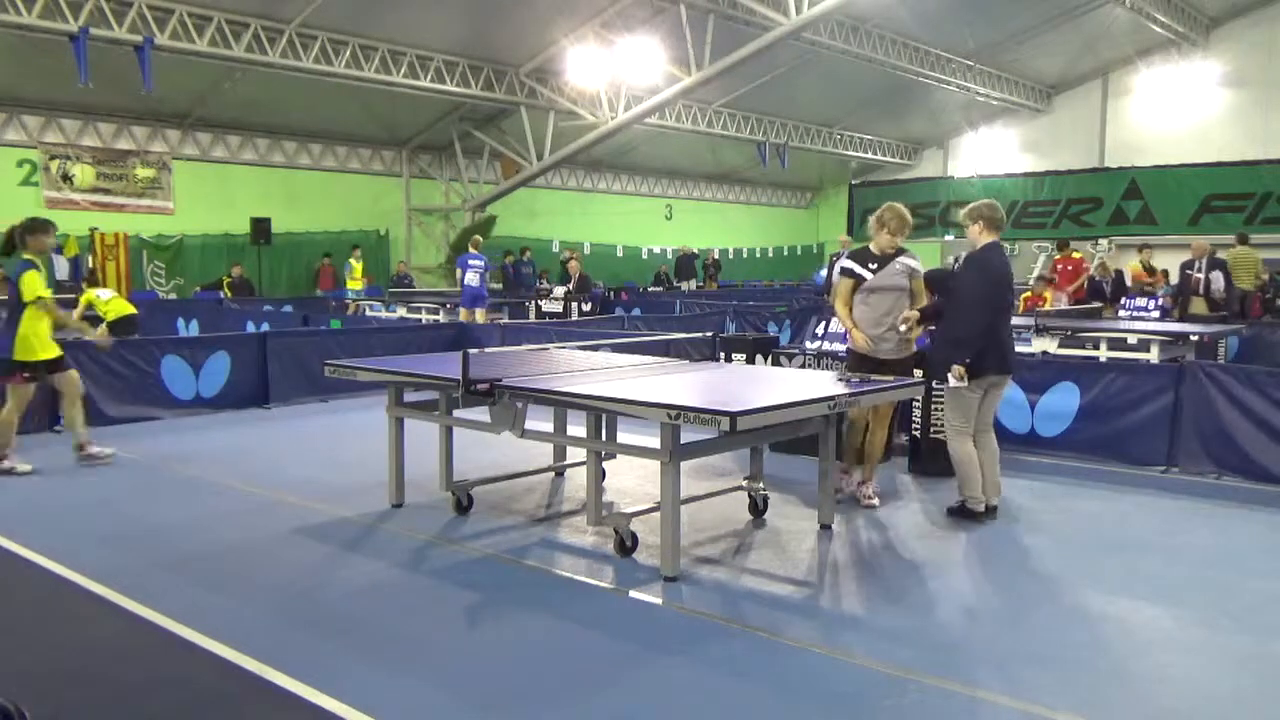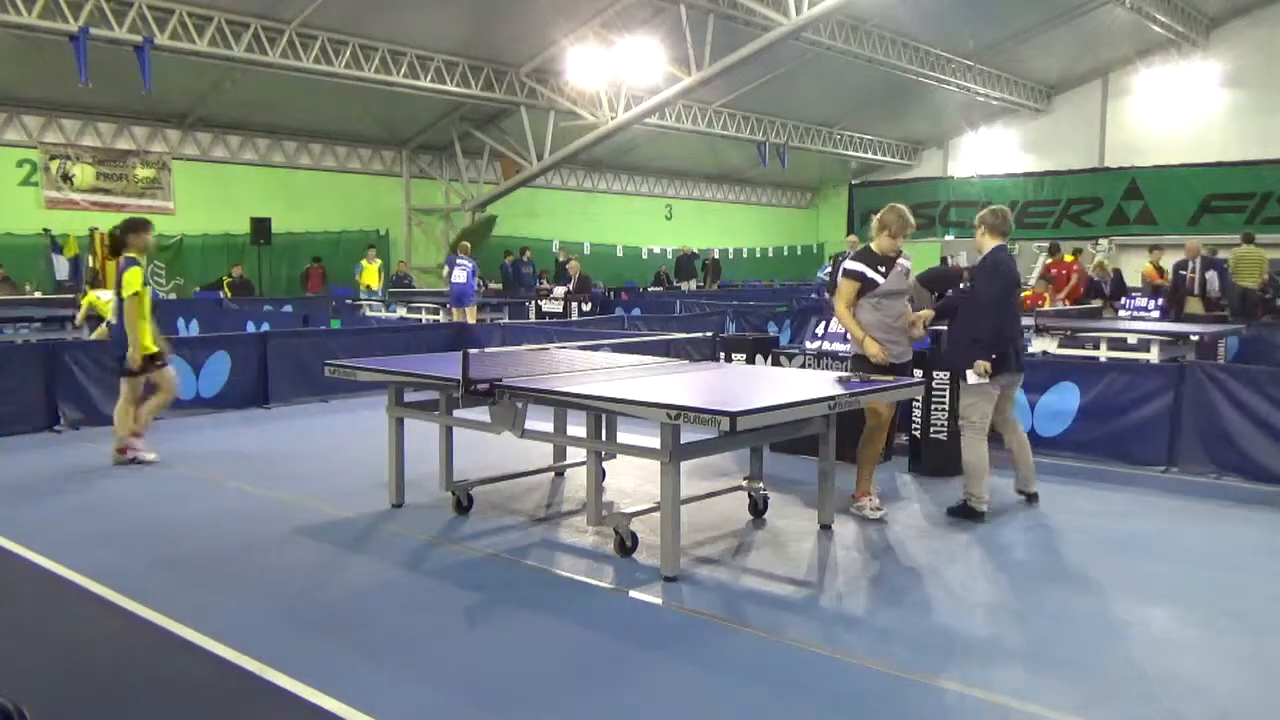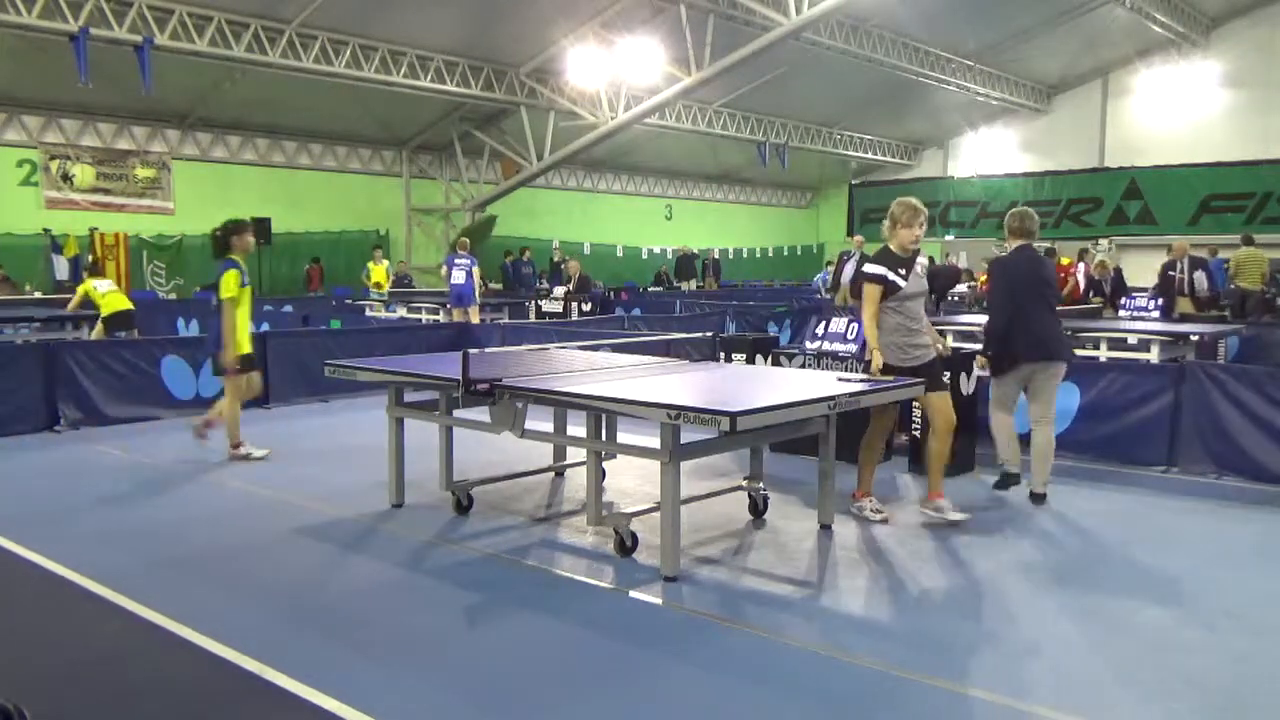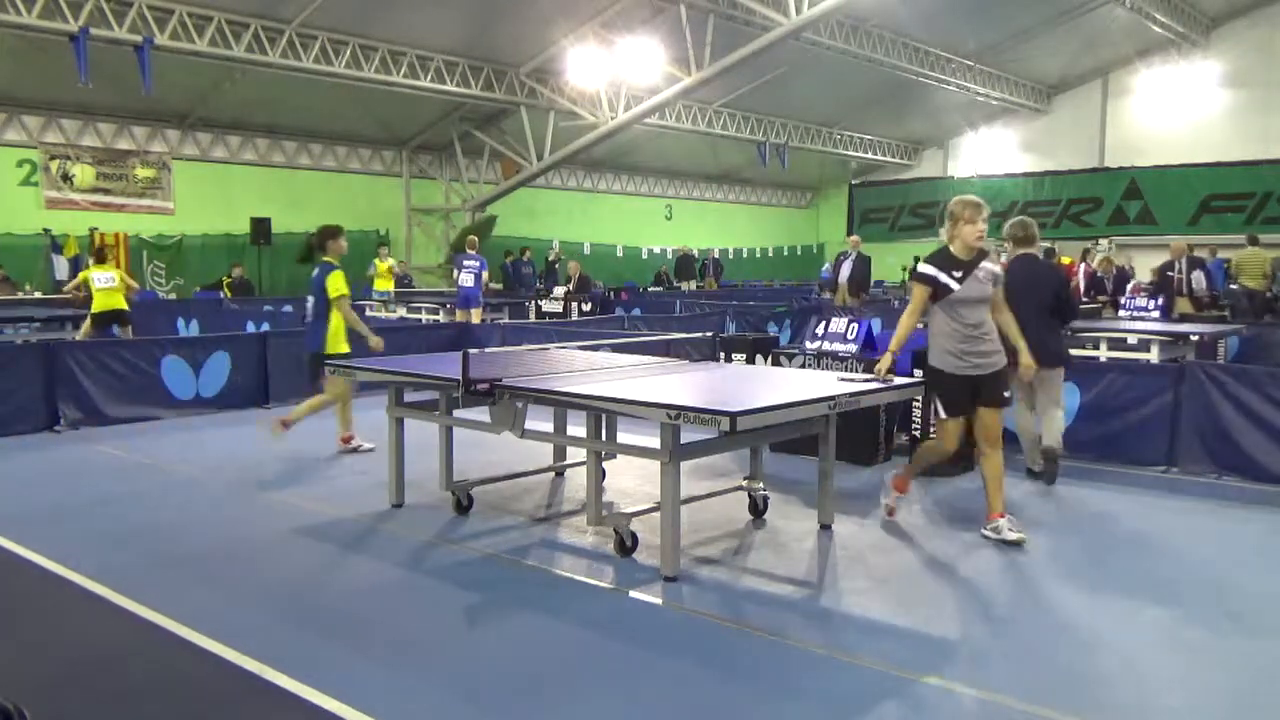
dt=0.4s
person 1, frame 1
left shoulder: (908, 261)
right shoulder: (854, 260)
left elbow: (920, 302)
right elbow: (840, 303)
right wrist: (853, 330)
left hip: (897, 352)
right hip: (863, 351)
left knee: (882, 418)
right knee: (856, 415)
left ankle: (867, 481)
right ankle: (846, 472)
person 1, frame 2
left shoulder: (902, 262)
right shoulder: (858, 262)
right elbow: (841, 308)
left wrist: (913, 322)
right wrist: (865, 340)
left hip: (900, 354)
right hip: (870, 355)
left knee: (885, 423)
right knee: (877, 420)
left ankle: (866, 482)
right ankle: (860, 495)
person 1, frame 3
left shoulder: (919, 260)
right shoulder: (878, 264)
right elbow: (869, 314)
left wrist: (933, 336)
right wrist: (875, 350)
left hip: (923, 356)
right hip: (890, 359)
left knee: (945, 422)
right knee: (881, 427)
left ankle: (934, 498)
right ankle: (862, 496)
person 1, frame 4
left shoulder: (990, 264)
right shoulder: (934, 265)
left elbow: (1000, 311)
right elbow: (912, 313)
left wrist: (1023, 350)
right wrist: (890, 352)
left hip: (990, 363)
right hip: (948, 366)
left knee: (991, 440)
right knee: (948, 444)
left ankle: (996, 518)
right ankle: (900, 481)
person 2, frame 1
left shoulder: (977, 262)
right shoulder: (1001, 263)
left elbow: (972, 315)
left wrist: (962, 359)
right wrist: (922, 313)
left hip: (974, 363)
right hip: (997, 360)
left knee: (959, 434)
right knee: (983, 430)
left ankle: (974, 504)
right ankle: (990, 499)
person 2, frame 2
left shoulder: (991, 264)
right shoulder: (1006, 264)
left elbow: (991, 313)
right elbow: (972, 302)
left wrist: (984, 354)
right wrist: (935, 311)
left hip: (987, 360)
right hip: (1009, 359)
left knee: (974, 431)
right knee: (1008, 423)
left ankle: (975, 503)
right ankle: (1029, 486)
person 2, frame 3
left shoulder: (1002, 266)
right shoulder: (1047, 267)
left elbow: (998, 312)
left wrist: (986, 351)
left hip: (1014, 352)
right hip: (1051, 351)
left knee: (1000, 410)
right knee: (1043, 420)
left ankle: (1010, 467)
right ankle: (1038, 487)
person 2, frame 4
left shoulder: (1002, 275)
right shoulder: (1053, 273)
right elbow: (1071, 313)
right hip: (1049, 351)
left knee: (1023, 408)
right knee: (1052, 408)
left ankle: (1035, 464)
right ankle: (1051, 447)
person 3, frame 1
left shoulder: (32, 267)
right shoulder: (28, 271)
right elbow: (52, 310)
right wrist: (89, 331)
left hip: (45, 346)
right hip: (25, 349)
left knee: (74, 389)
left ankle: (83, 447)
person 3, frame 2
left shoulder: (130, 265)
right shoulder: (134, 268)
right elbow: (130, 310)
left wrist: (156, 337)
right wrist: (134, 347)
left hip: (129, 341)
right hip: (136, 343)
left knee: (130, 397)
right knee: (169, 388)
left ankle: (123, 449)
right ankle: (135, 435)
person 3, frame 3
left shoulder: (238, 267)
right shoulder: (232, 270)
right elbow: (228, 312)
left wrist: (243, 340)
right wrist: (230, 349)
left hip: (239, 343)
right hip: (231, 344)
left knee: (253, 387)
right knee: (235, 394)
left ankle: (206, 422)
right ankle: (236, 446)
person 3, frame 4
left shoulder: (319, 269)
right shoulder: (333, 272)
right elbow: (345, 310)
right wrist: (369, 335)
left hip: (321, 341)
right hip: (329, 343)
left knee: (346, 390)
right knee: (336, 394)
left ankle: (347, 439)
right ankle: (287, 421)
